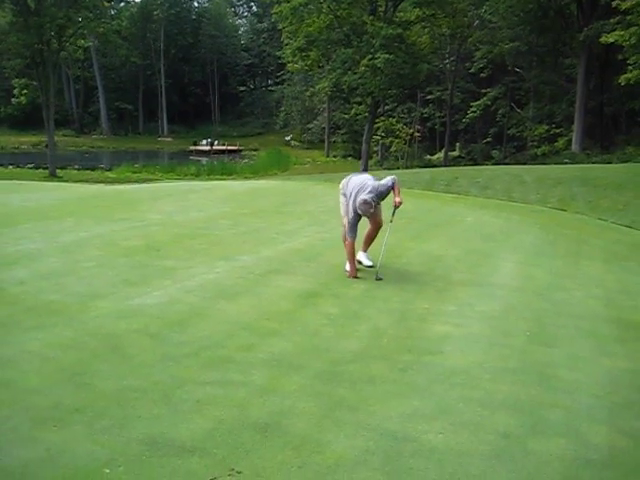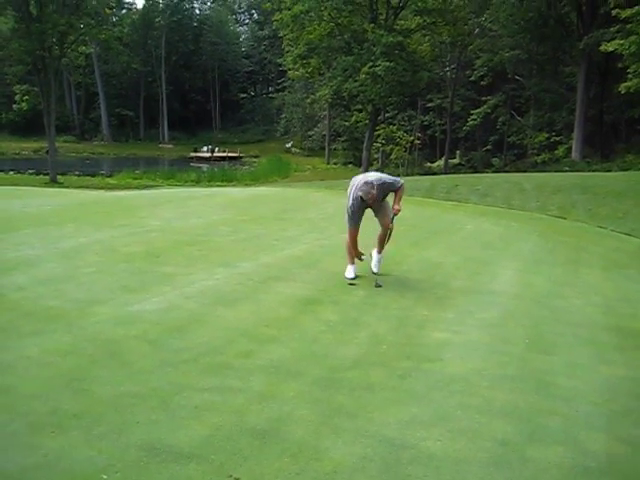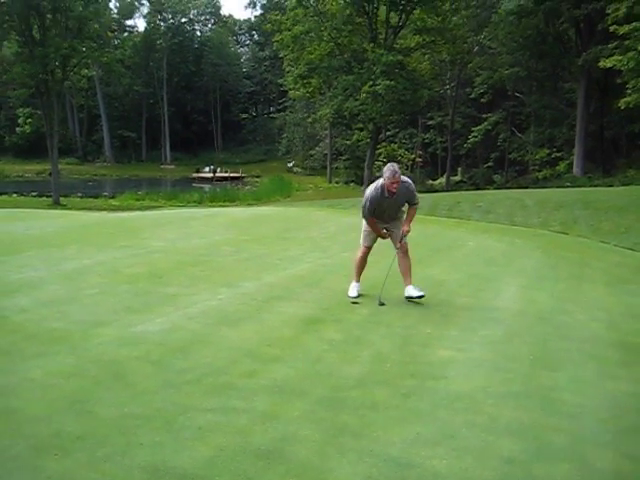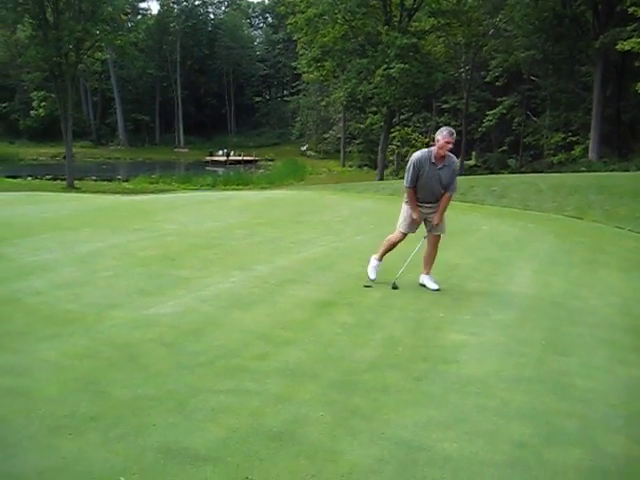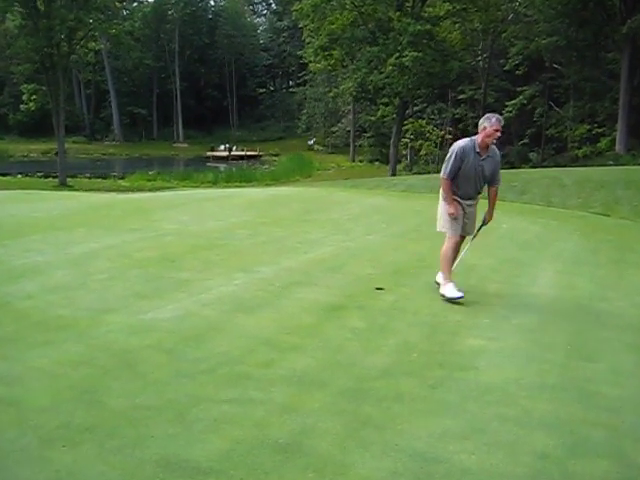
dt=0.3s
person 1, frame 1
left shoulder: (378, 191)
right shoulder: (354, 211)
left elbow: (393, 179)
right elbow: (350, 241)
left wrist: (397, 196)
right wrist: (352, 268)
left knee: (377, 223)
right knee: (347, 224)
left ankle: (362, 253)
right ankle: (349, 260)
person 1, frame 2
left shoulder: (384, 182)
right shoulder: (354, 202)
left elbow: (400, 184)
right elbow: (352, 228)
left wrist: (397, 204)
right wrist: (355, 251)
left hip: (379, 198)
right hip: (359, 200)
left knee: (388, 226)
right knee: (353, 230)
left ankle: (377, 253)
right ankle: (351, 265)
person 1, frame 3
left shoulder: (407, 185)
right shoulder: (372, 192)
left elbow: (414, 204)
right elbow: (367, 215)
left wrist: (407, 224)
right wrist: (379, 233)
left hip: (395, 218)
right hip: (374, 220)
left knee: (403, 249)
right knee: (364, 250)
left ankle: (409, 288)
right ankle: (355, 283)
person 1, frame 4
left shoulder: (453, 163)
right shoulder: (418, 158)
left elbow: (449, 191)
right elbow: (408, 186)
left wrist: (440, 214)
right wrist: (415, 211)
left hip: (435, 205)
right hip: (414, 203)
left knee: (434, 238)
right knee: (400, 235)
left ankle: (426, 276)
right ankle: (377, 259)
person 1, frame 5
left shoulder: (494, 154)
right shoulder: (461, 147)
left elbow: (493, 184)
right elbow: (445, 177)
left wrist: (490, 210)
right wrist: (450, 204)
left hip: (471, 200)
right hip: (452, 198)
left knee: (461, 238)
right knee: (453, 239)
left ankle: (441, 275)
right ankle: (446, 283)
